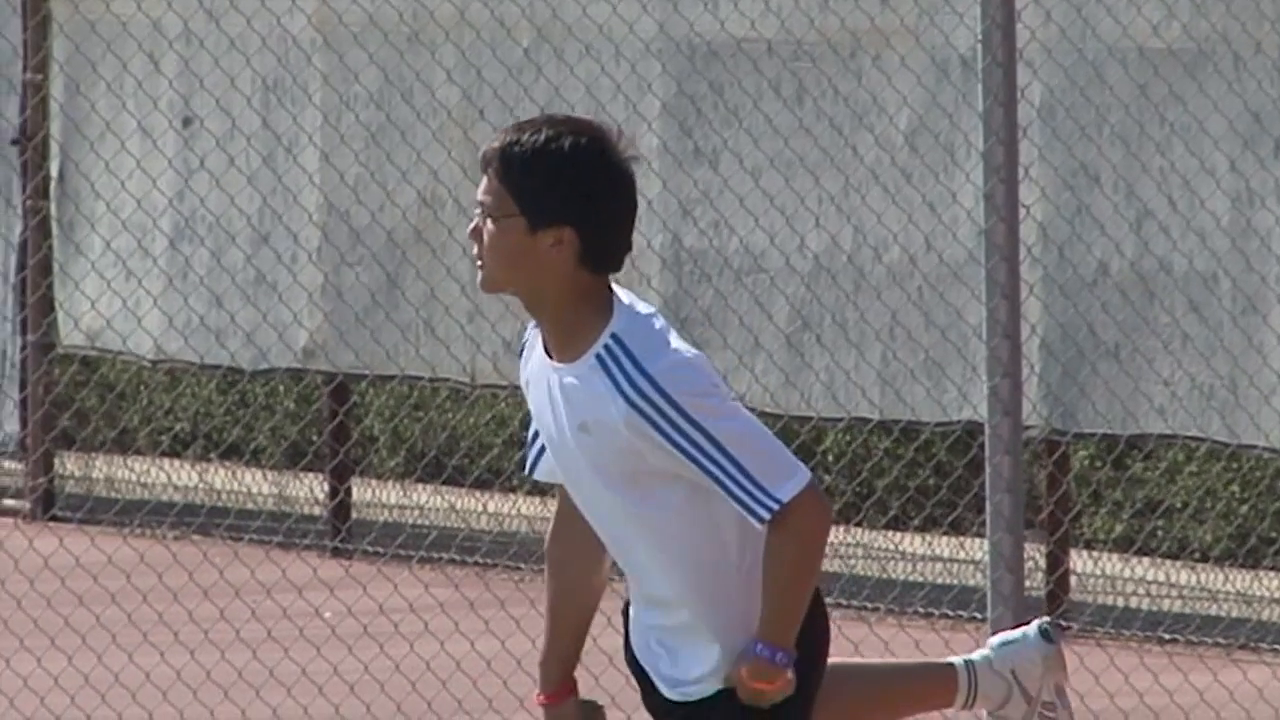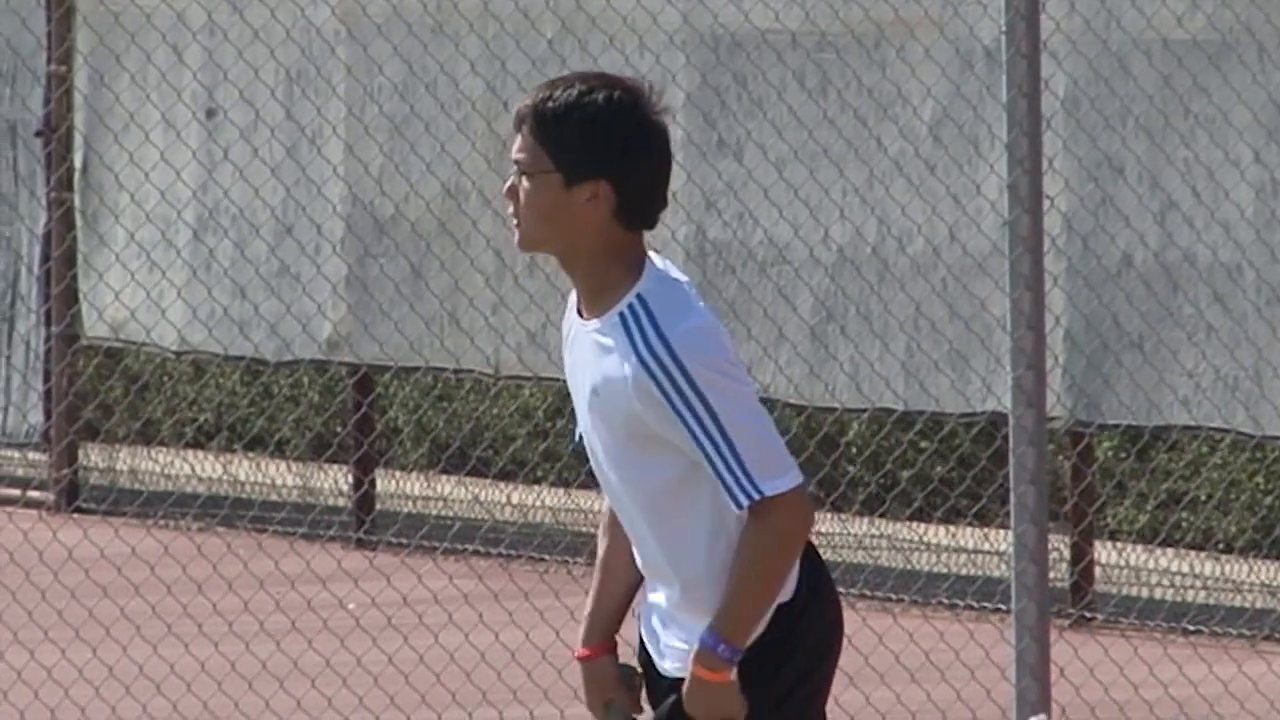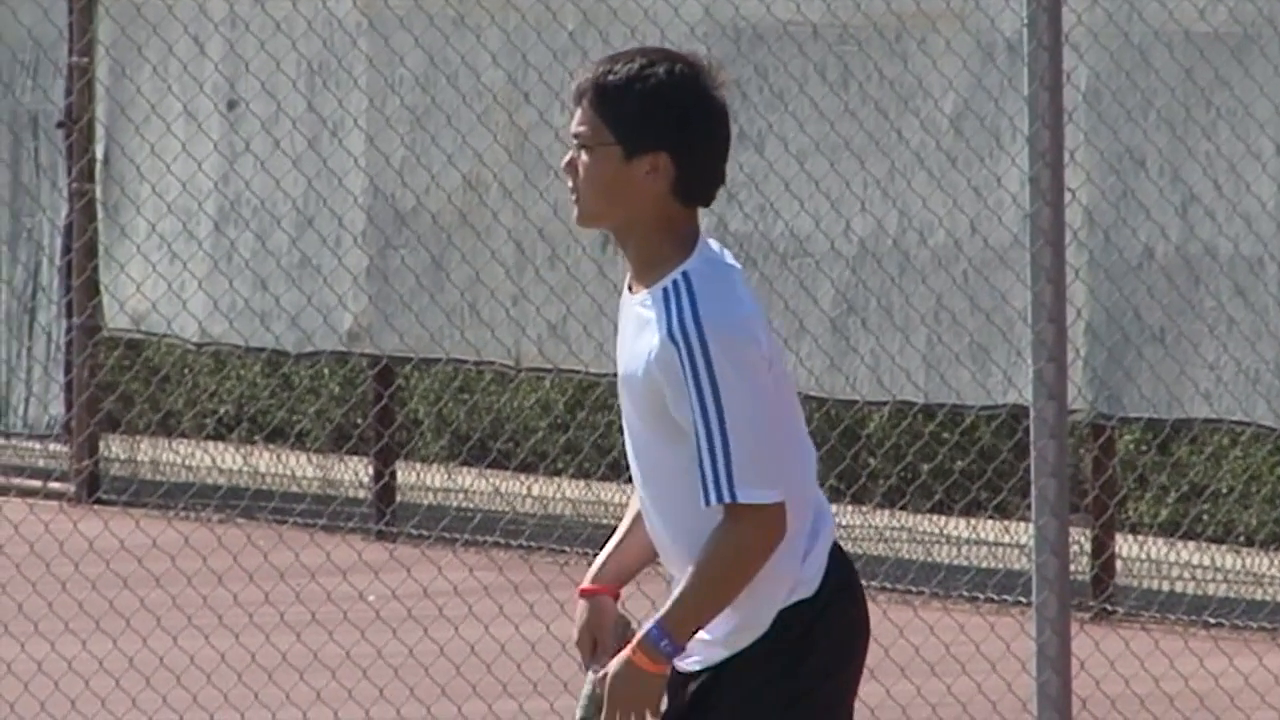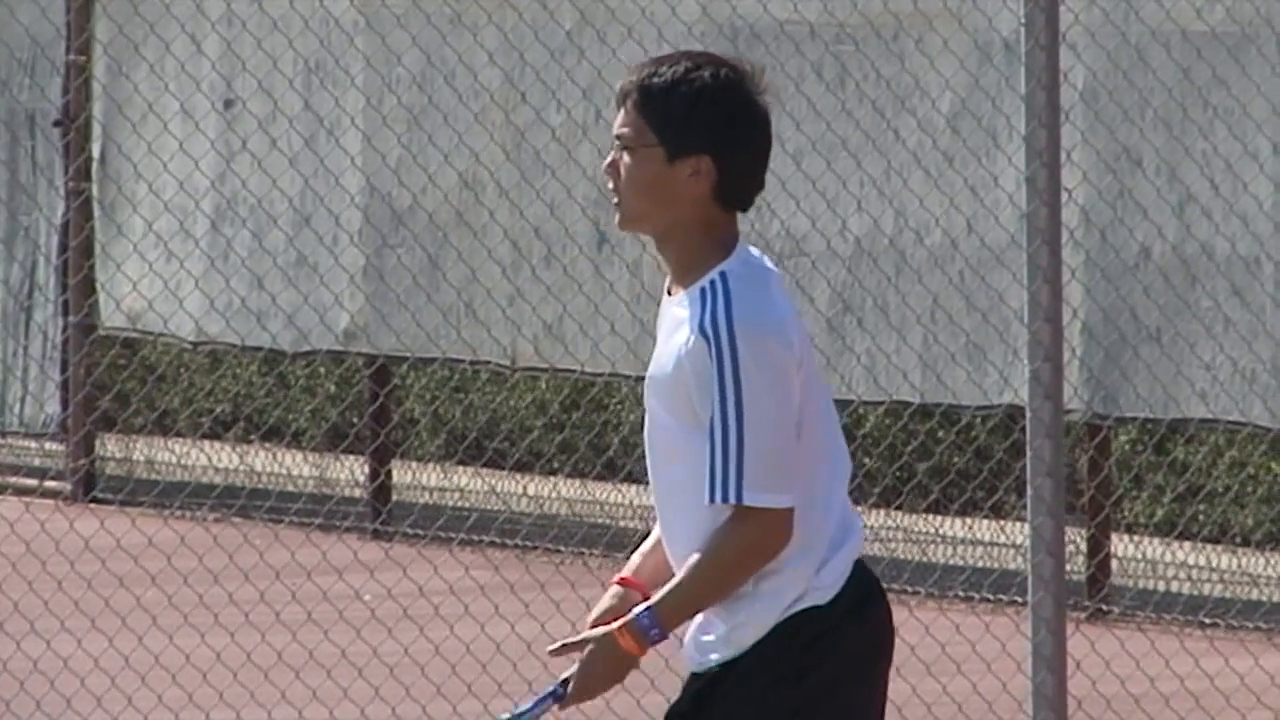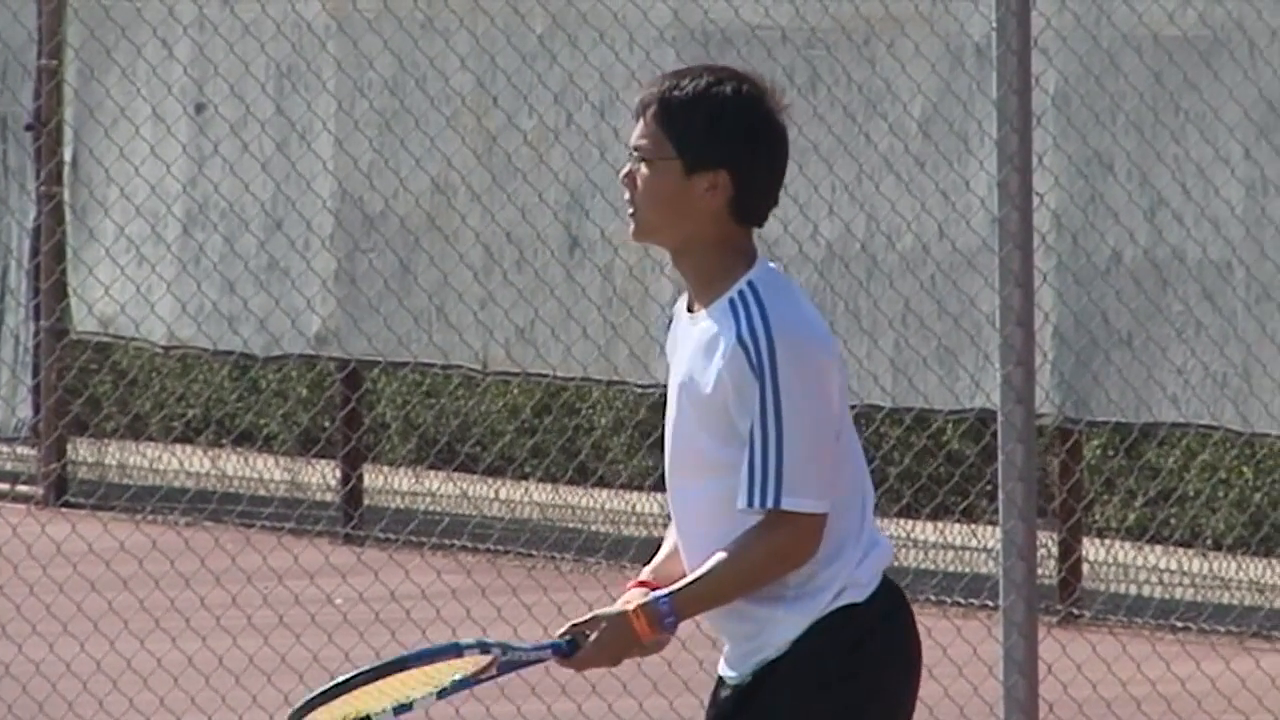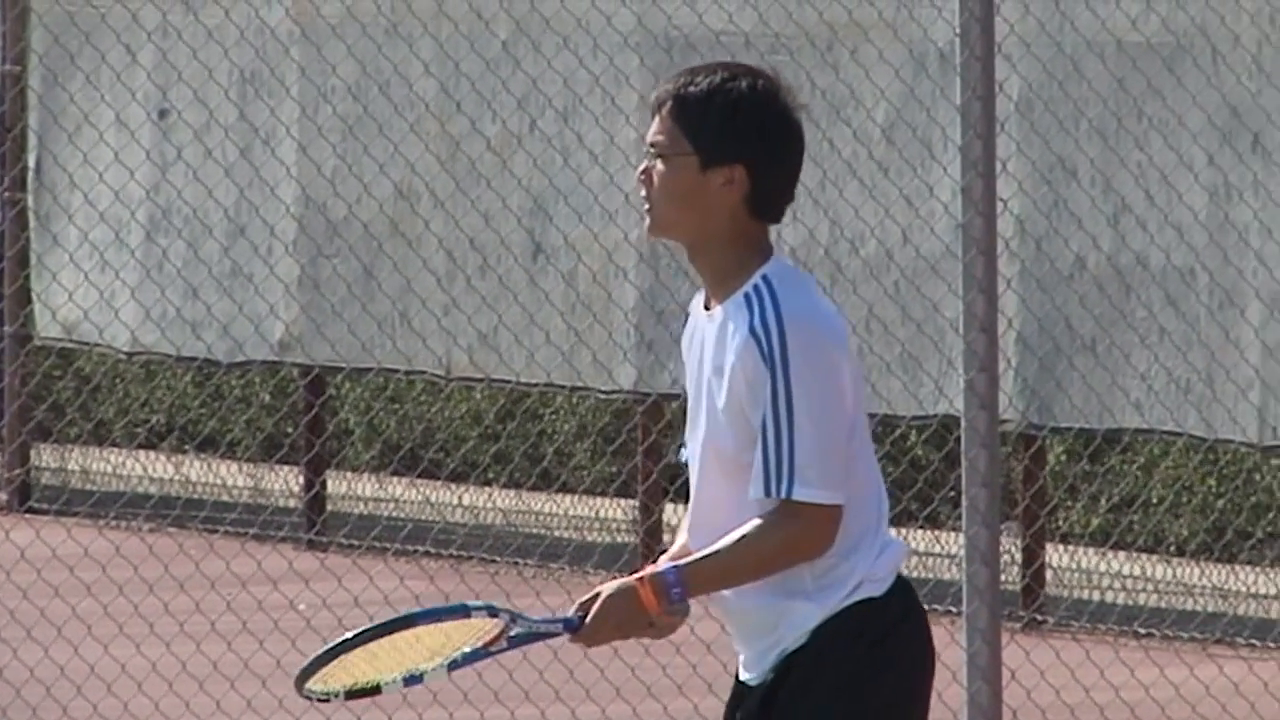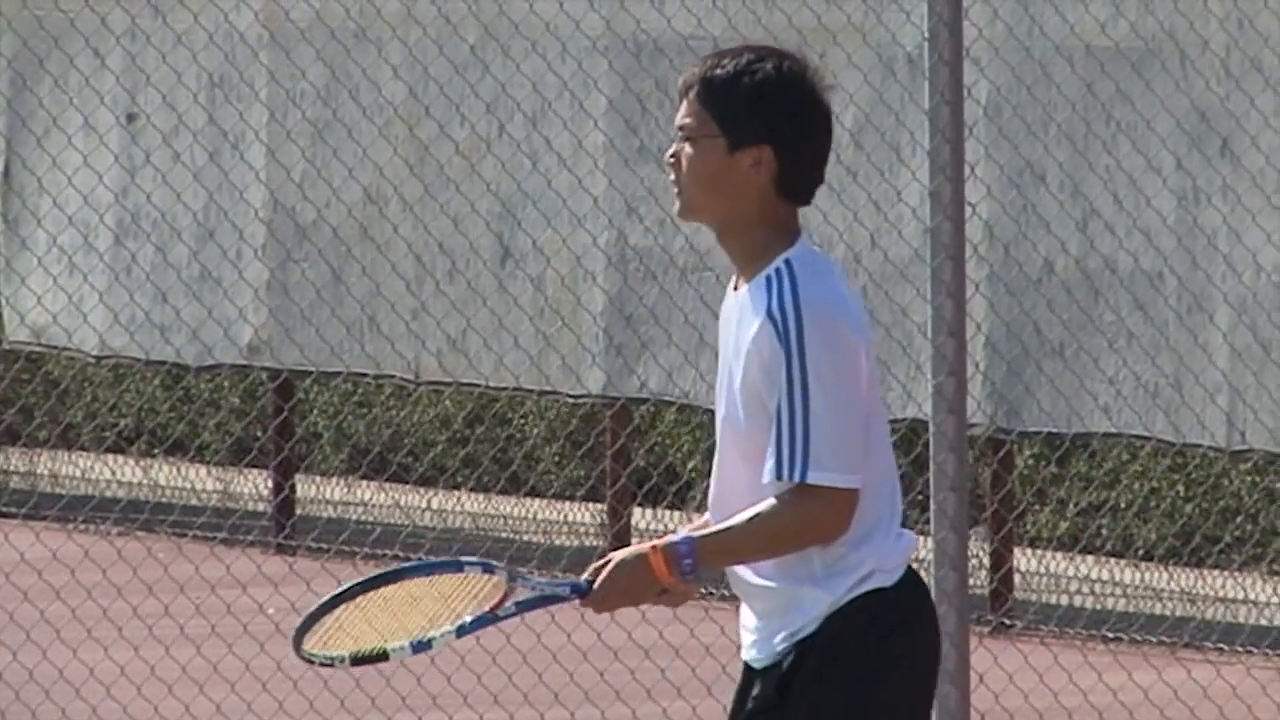
dt=0.5s
person 1, frame 1
left shoulder: (646, 377)
right shoulder: (544, 350)
left elbow: (801, 511)
right elbow: (582, 516)
left wrist: (768, 659)
left hip: (737, 656)
person 1, frame 2
left shoulder: (662, 343)
right shoulder: (588, 315)
left elbow: (783, 509)
left wrist: (717, 661)
right wrist: (597, 641)
left hip: (759, 637)
right hip: (681, 627)
person 1, frame 3
left shoulder: (699, 321)
right shoulder: (651, 292)
left elbow: (755, 520)
left wrist: (650, 650)
right wrist: (604, 580)
left hip: (778, 635)
right hip: (745, 628)
person 1, frame 4
left shoulder: (731, 323)
right shoulder: (700, 299)
left elbow: (760, 524)
left wrist: (637, 633)
right wrist: (637, 583)
left hip: (795, 643)
right hip: (802, 632)
person 1, frame 5
left shoulder: (767, 334)
right shoulder: (695, 318)
left elbow: (792, 530)
left wrist: (653, 612)
right wrist: (652, 588)
left hip: (832, 652)
right hip: (773, 652)
person 1, frame 6
left shoulder: (782, 327)
right shoulder: (709, 316)
left elbow: (805, 522)
left wrist: (659, 587)
right wrist: (669, 573)
left hip: (848, 651)
right hip: (784, 650)
person 1, frame 7
left shoulder: (801, 311)
right shoulder: (751, 297)
left elbow: (820, 507)
left wrist: (670, 559)
right wrist: (685, 550)
left hip: (853, 641)
right hip: (795, 634)
